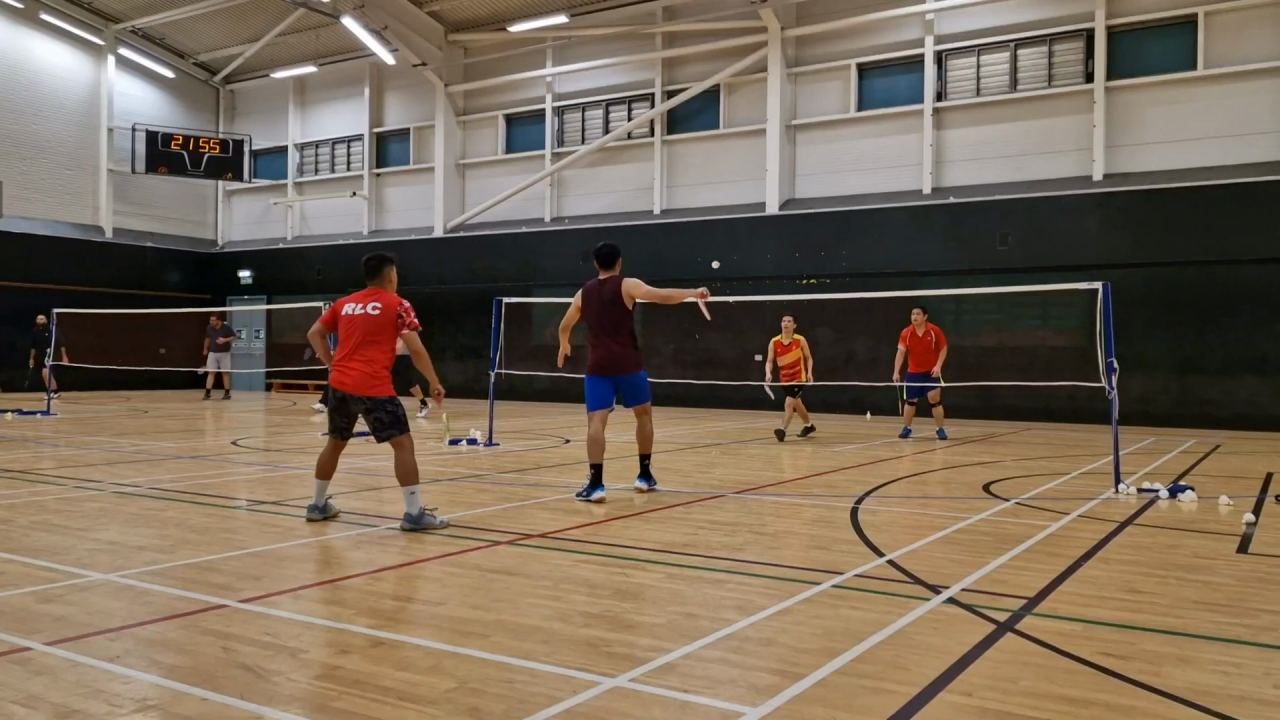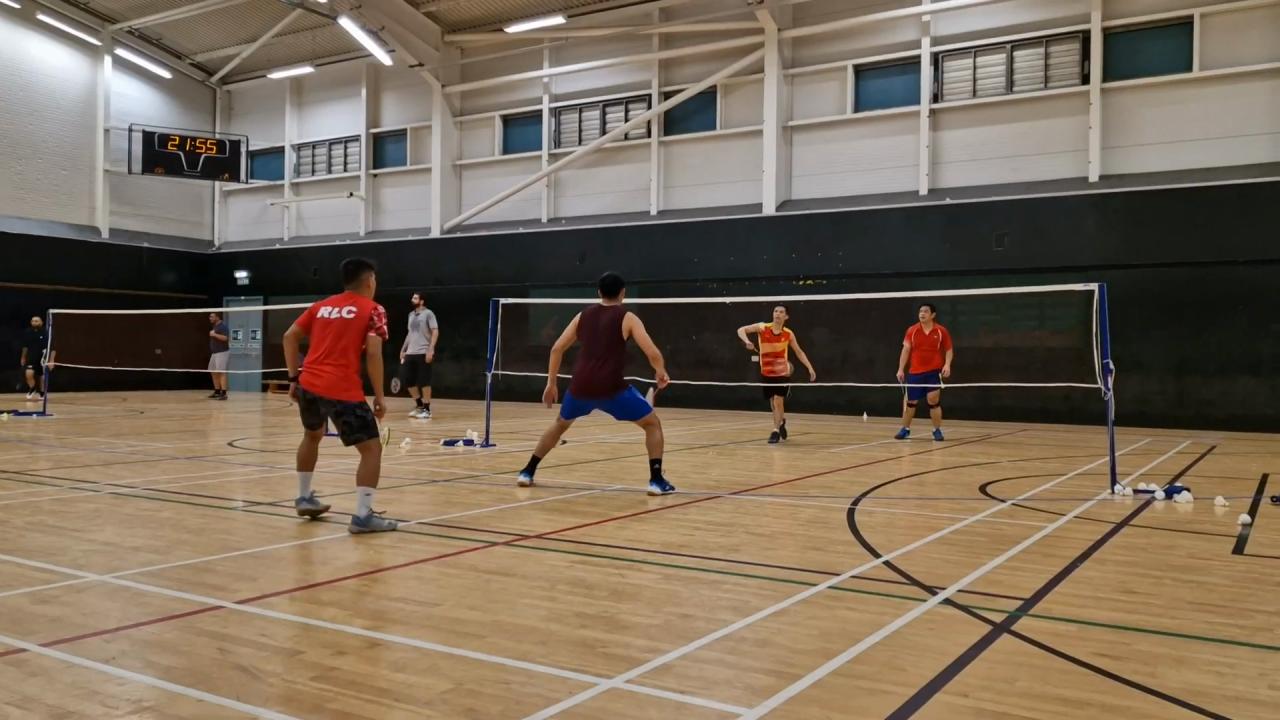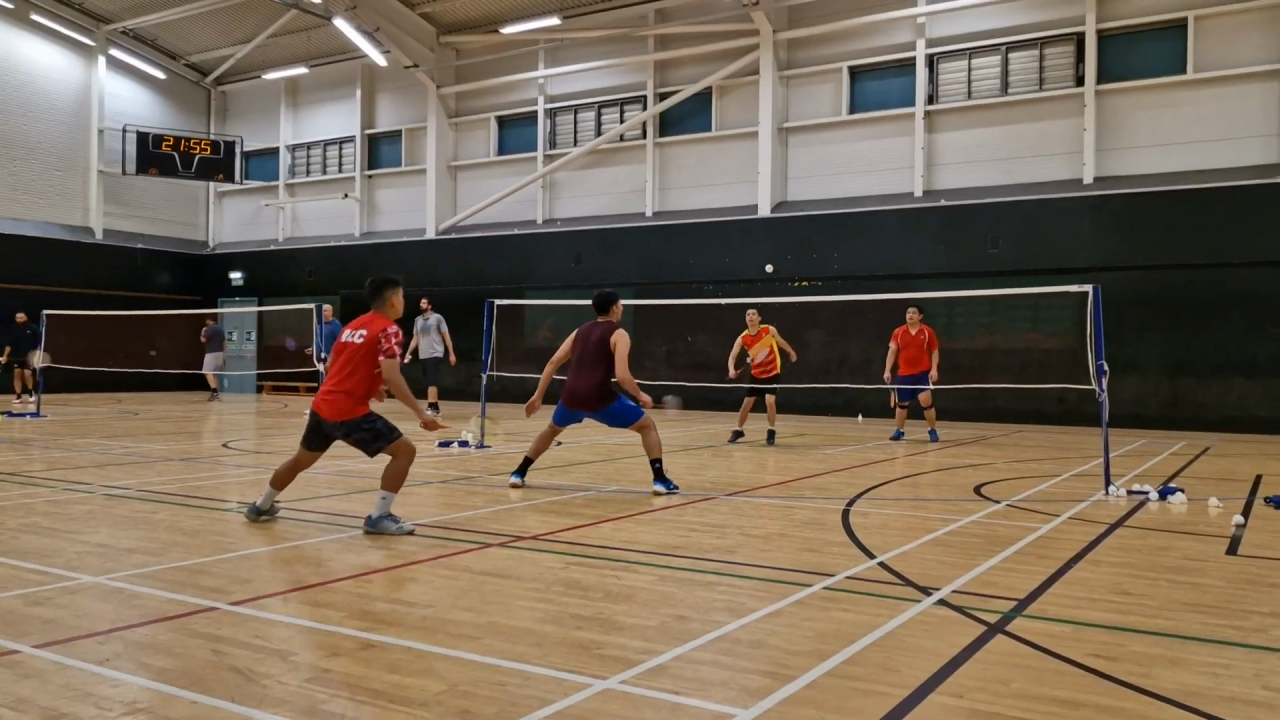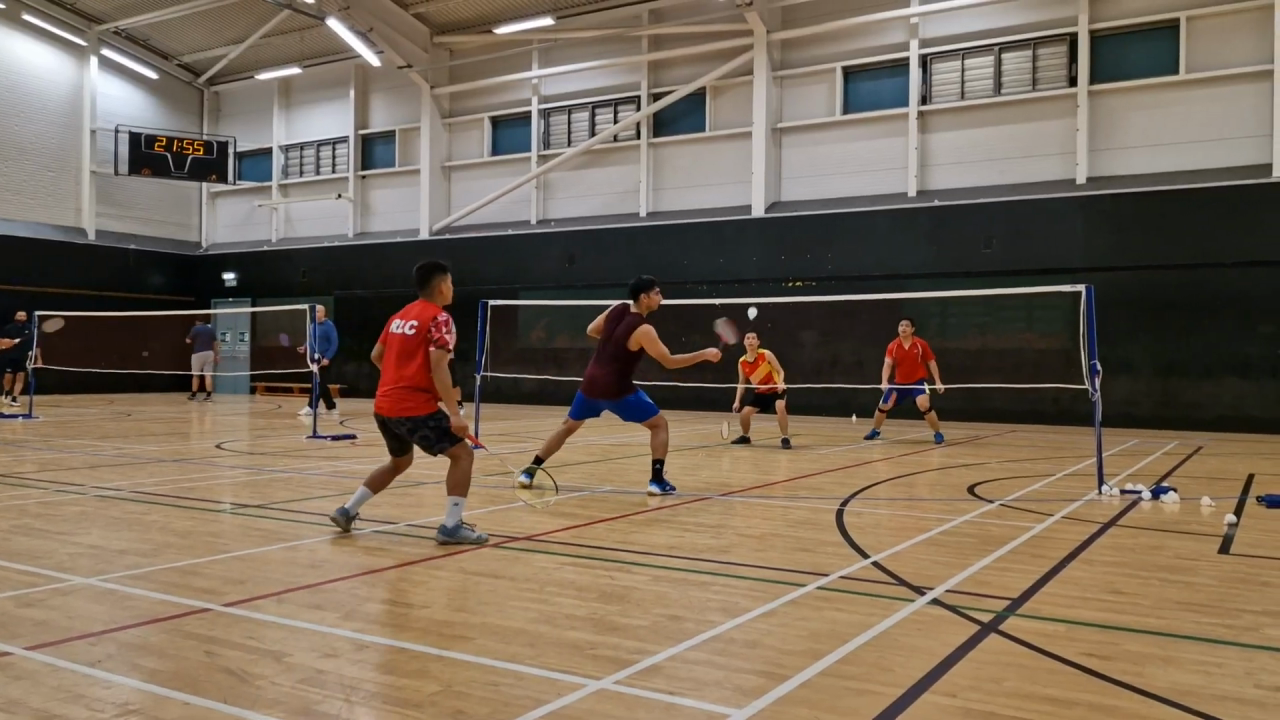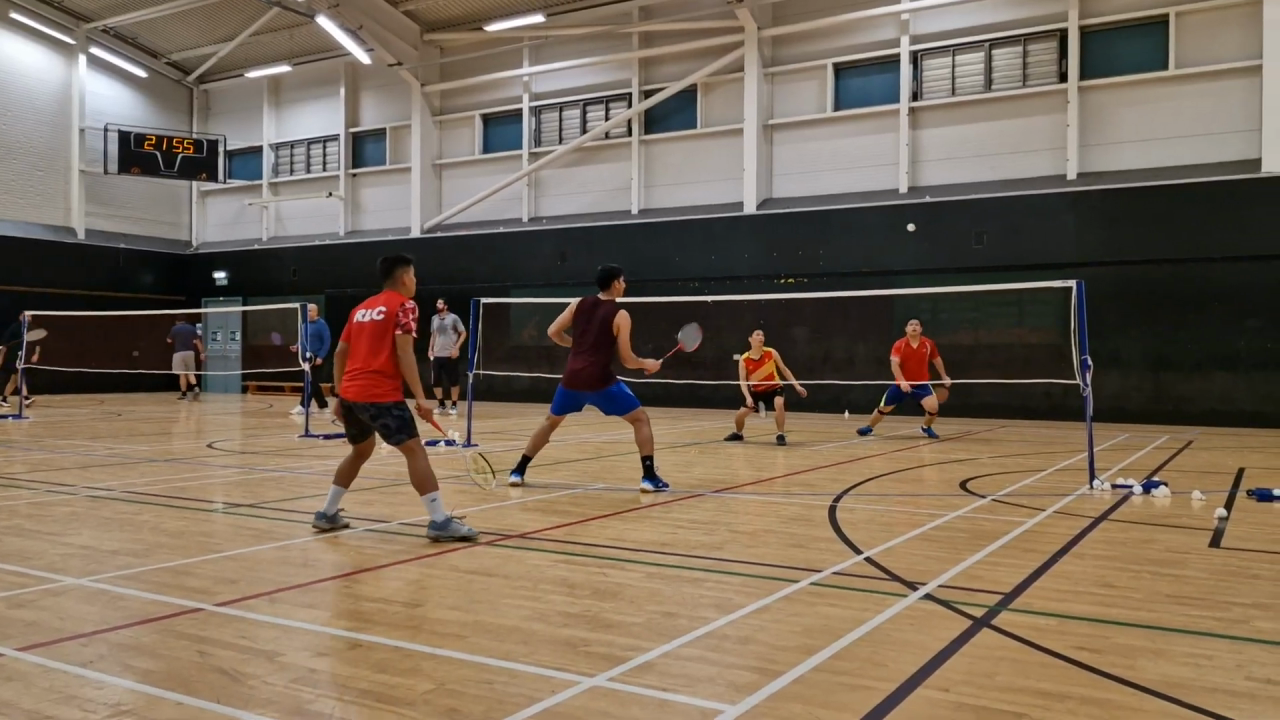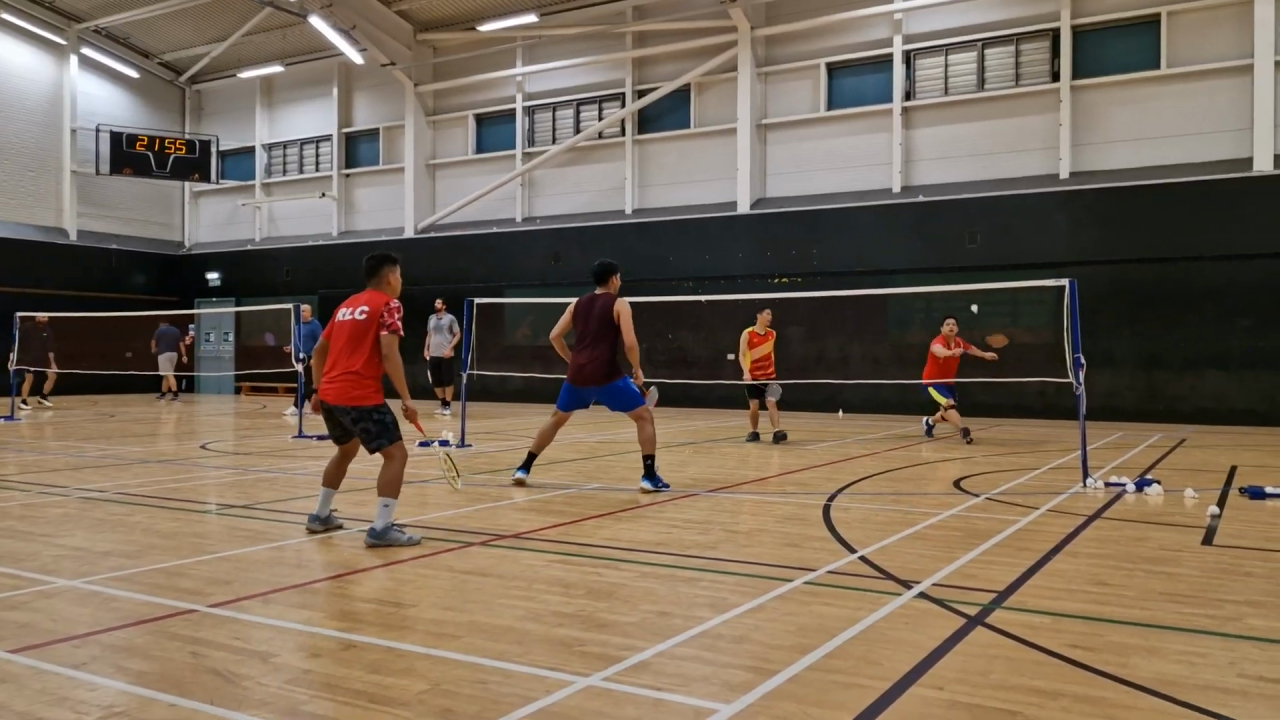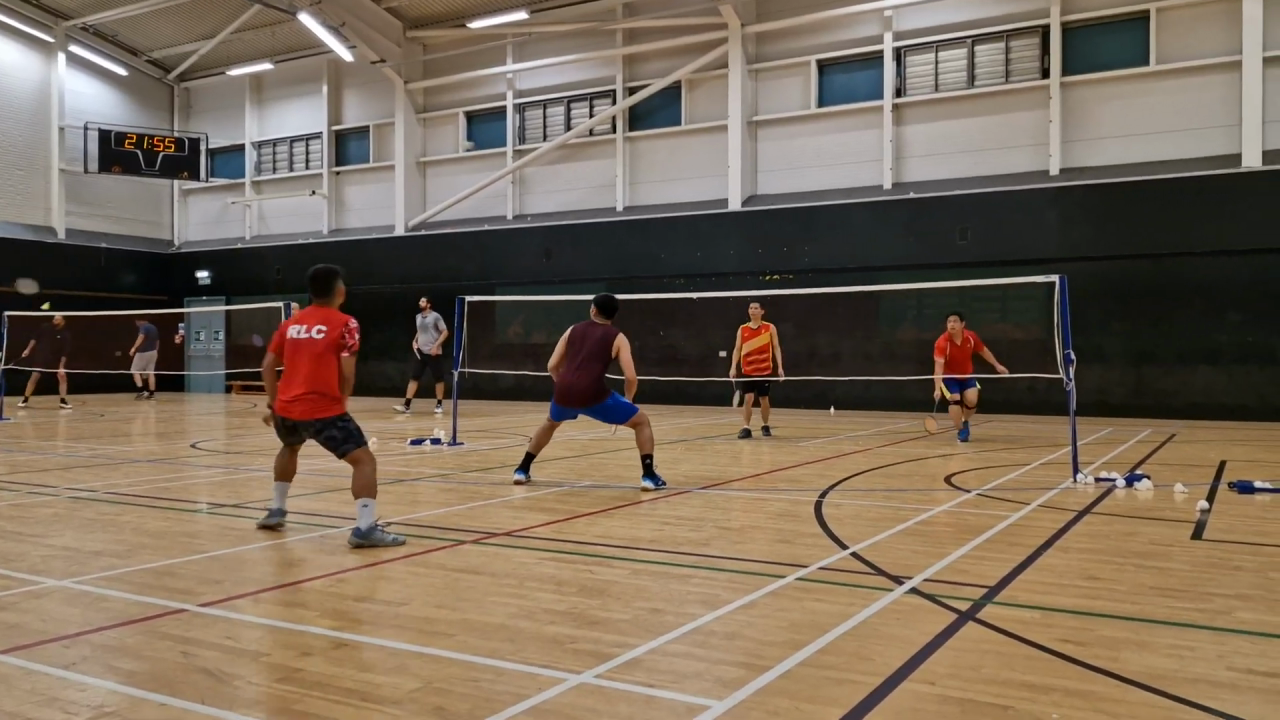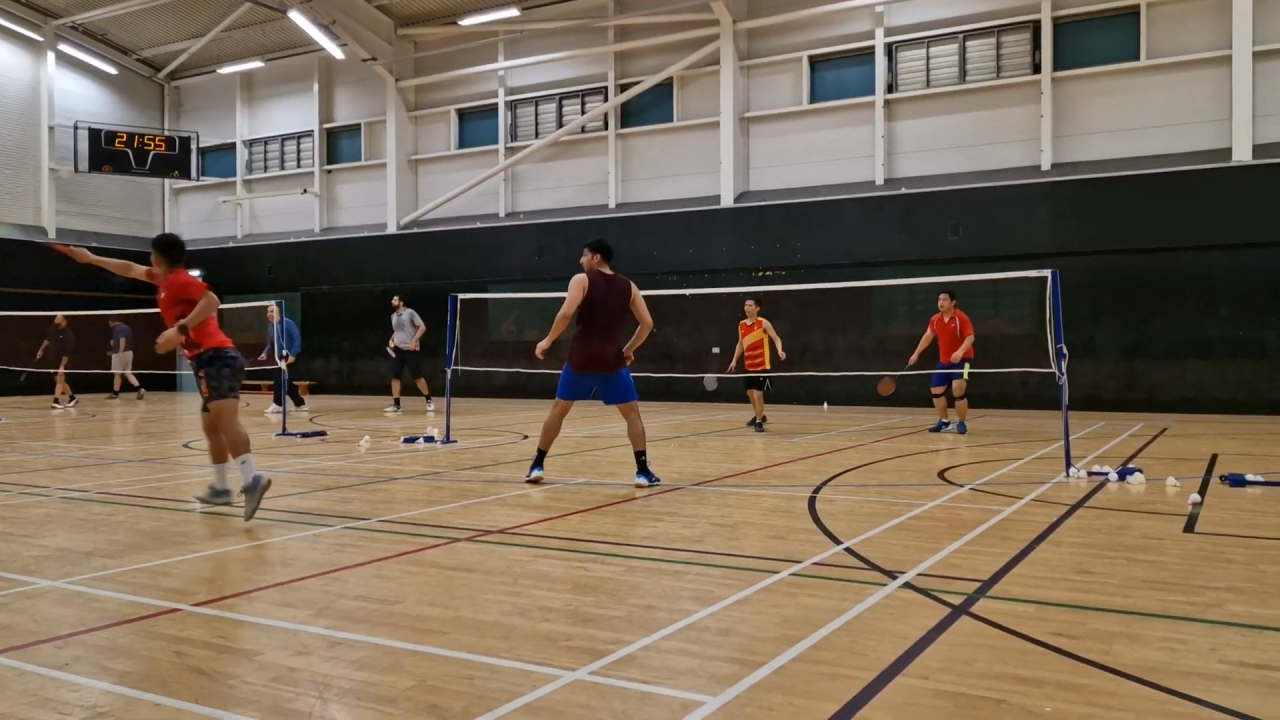
dt=0.4s
person 1, frame 1
left shoulder: (344, 304)
right shoulder: (397, 305)
left elbow: (314, 334)
right elbow: (415, 348)
right wrist: (434, 382)
left hip: (340, 384)
right hip: (374, 388)
left knee: (335, 443)
right knee: (403, 445)
left ankle: (318, 504)
right ankle: (415, 513)
person 1, frame 2
left shoulder: (321, 306)
right shoulder: (373, 310)
left elbow: (290, 338)
right elbow: (374, 355)
left wrist: (294, 378)
right wrist: (379, 396)
left hip: (310, 386)
right hip: (342, 391)
left knee: (313, 436)
right knee: (371, 449)
left ankle: (305, 498)
right ankle: (363, 515)
person 1, frame 3
left shoulder: (352, 326)
right shoulder: (389, 330)
right elbow: (392, 377)
right wrist: (420, 413)
left hip: (322, 406)
right hip: (350, 411)
left knee: (302, 459)
right knee: (405, 451)
left ankle: (261, 506)
right ankle: (378, 517)
person 1, frame 4
left shoulder: (400, 316)
right shoulder: (439, 318)
left elbow: (377, 356)
right elbow: (438, 368)
right wrist: (454, 414)
left hip: (384, 405)
right hip: (414, 408)
left knee: (399, 463)
right knee: (462, 455)
left ankle: (348, 510)
right ankle: (452, 526)
person 1, frame 5
left shoulder: (361, 308)
right shoulder: (403, 305)
left elbow: (339, 353)
right elbow: (404, 353)
left wrist: (338, 394)
right wrist: (420, 397)
left hip: (349, 394)
right hip: (380, 395)
left knee: (360, 451)
right knee: (415, 452)
left ankle: (327, 513)
right ankle: (440, 521)
person 1, frame 6
left shoulder: (346, 305)
right shoulder: (388, 305)
left elbow: (319, 350)
right elbow: (390, 354)
left wrist: (319, 390)
right wrist: (407, 399)
left hip: (330, 395)
right hip: (360, 398)
left knee: (346, 451)
right knee: (396, 455)
left ankle: (320, 515)
right ankle: (381, 528)
person 1, frame 7
left shoulder: (289, 323)
right shoulder: (345, 324)
left elbow: (268, 368)
right elbow: (347, 375)
left wrist: (272, 404)
right wrist: (340, 403)
left hip: (288, 409)
right hip: (324, 410)
left knee: (289, 449)
right knee: (364, 461)
left ankle: (276, 510)
right ankle: (365, 528)
person 1, frame 8
left shoulder: (178, 280)
right shoulder: (169, 279)
left elbow: (211, 302)
right elbow: (131, 269)
left wrist: (180, 329)
right wrist: (91, 258)
left hip: (211, 356)
right hip: (223, 357)
left knee: (227, 421)
right knee: (211, 426)
left ankle: (253, 480)
right ankle: (220, 489)
person 2, frame 1
left shoulder: (584, 292)
right shoulder: (627, 285)
left elbow: (564, 327)
right elbow: (661, 297)
left wrist: (563, 346)
right wrist: (694, 292)
left hip: (598, 366)
right hip: (628, 364)
left knee: (597, 422)
right knee: (644, 415)
left ankle: (596, 483)
right ankle: (644, 475)
person 2, frame 2
left shoulder: (583, 316)
right shoulder: (628, 318)
left elbow: (557, 349)
right elbow: (653, 353)
left wrist: (551, 383)
right wrist: (661, 372)
left hip: (580, 386)
right hip: (611, 388)
left knee: (560, 425)
right knee: (652, 424)
left ankle: (528, 472)
right ankle: (657, 480)
person 2, frame 3
left shoulder: (581, 331)
right shoulder: (619, 334)
left elbow: (553, 363)
right elbow: (622, 376)
left wrist: (538, 395)
right wrist: (640, 395)
left hip: (571, 397)
right hip: (600, 398)
left knee: (552, 430)
right knee: (647, 426)
left ankle: (519, 473)
right ankle: (660, 480)
person 2, frame 4
left shoulder: (616, 309)
right shoulder: (643, 330)
left elbow: (591, 330)
right elbow: (670, 362)
right wrist: (705, 354)
left hip: (590, 384)
right hip: (617, 390)
left knee: (567, 427)
right knee: (659, 425)
left ankle: (529, 472)
right ankle: (657, 480)
person 2, frame 5
left shoulder: (579, 304)
right shoulder: (620, 315)
left elbow: (552, 332)
right elbow: (627, 359)
right wrist: (647, 364)
left hip: (572, 378)
right hip: (600, 381)
left knee: (551, 422)
right knee: (641, 420)
left ankle: (518, 472)
right ankle: (649, 477)
person 2, frame 6
left shoulder: (578, 304)
right shoulder: (619, 304)
left elbow: (555, 336)
right elbow: (630, 343)
right wrist: (637, 369)
left hip: (578, 375)
right hip: (607, 376)
left knee: (557, 419)
right knee: (645, 417)
left ankle: (524, 468)
right ankle: (649, 476)
person 2, frame 7
left shoulder: (573, 330)
right shoulder: (618, 338)
left elbow: (552, 366)
right elbow: (631, 377)
right wrist: (628, 399)
left hip: (563, 394)
right hip: (594, 395)
left knee: (550, 423)
right knee: (641, 421)
left ankle: (522, 470)
right ankle: (649, 475)
person 2, frame 8
left shoulder: (582, 280)
right shoulder: (628, 286)
left elbow: (566, 313)
right elbow: (647, 323)
left wrist: (547, 341)
right wrist: (629, 349)
left hip: (579, 361)
right hip: (611, 362)
left knee: (558, 410)
right knee: (632, 415)
left ankle: (537, 465)
right ankle: (642, 472)
